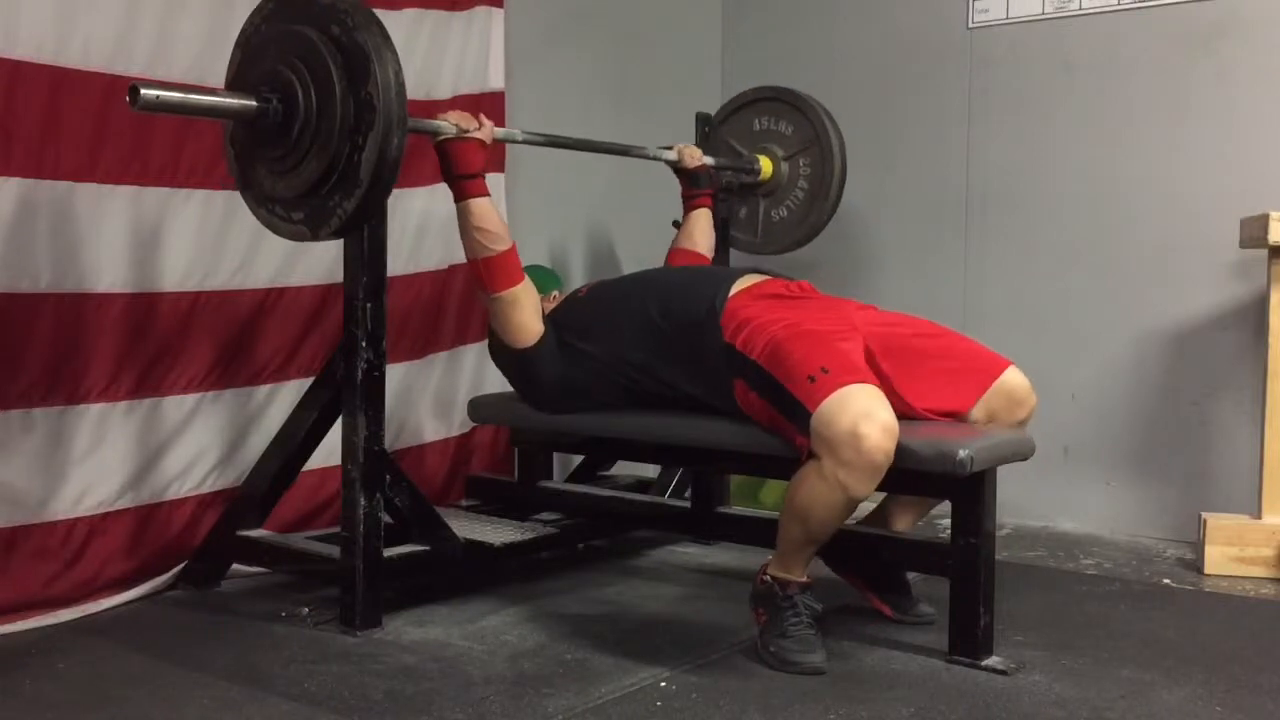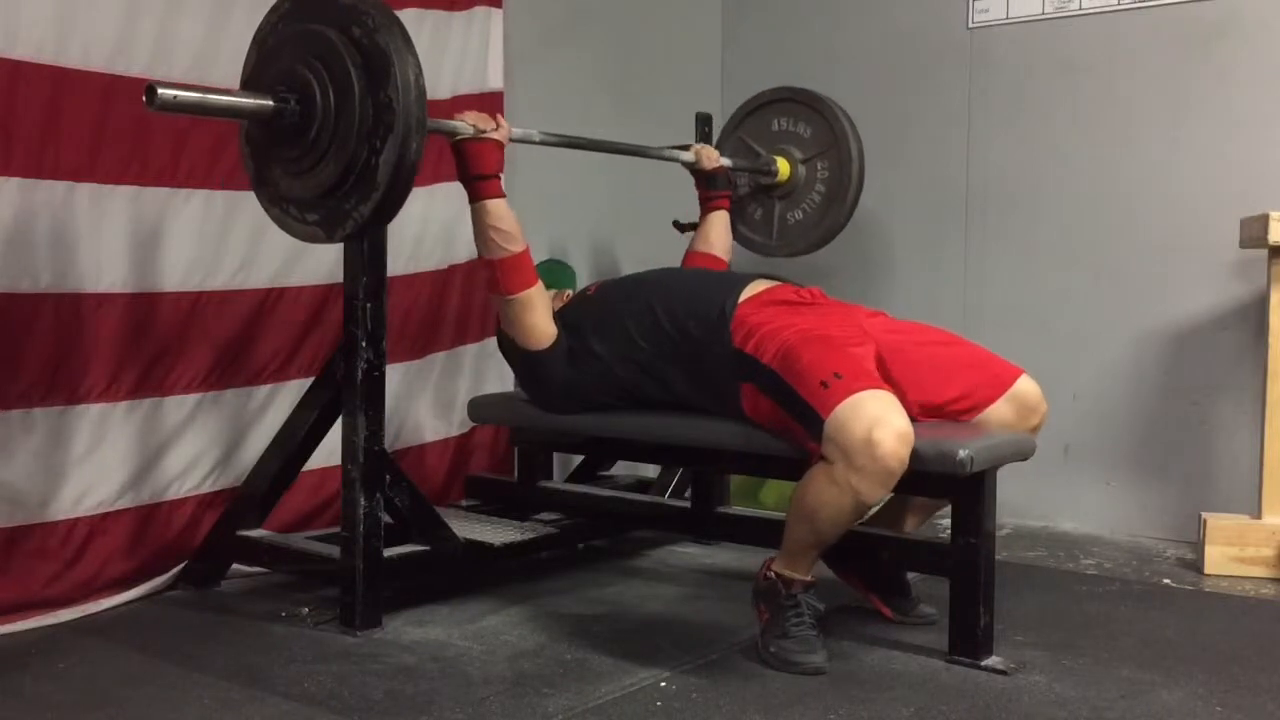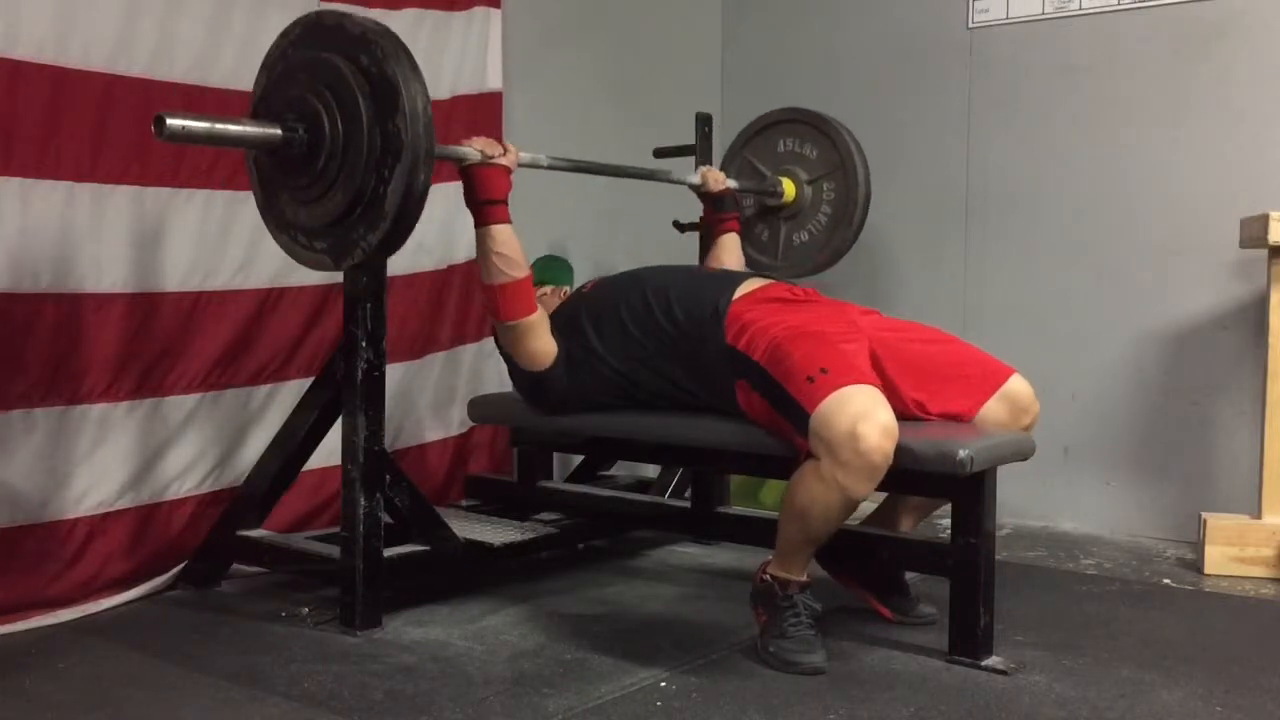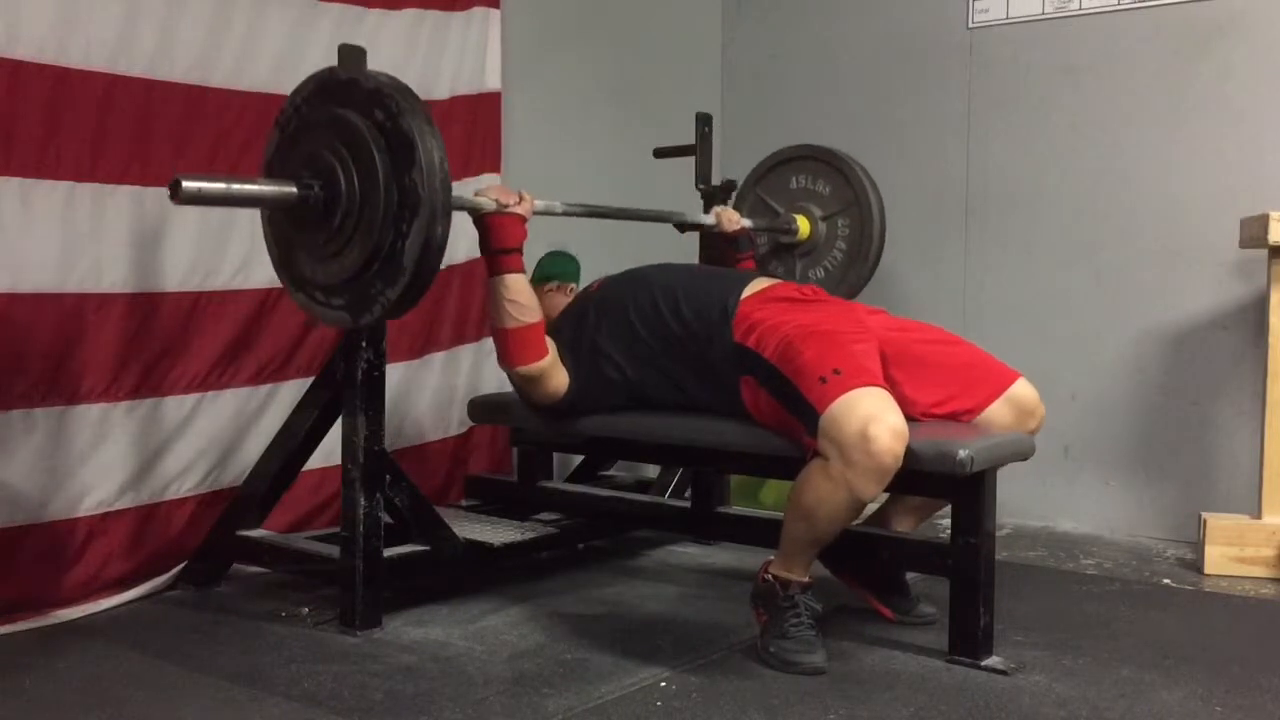
dt=0.3s
person 1, frame 1
left shoulder: (614, 321)
right shoulder: (552, 368)
left elbow: (691, 268)
right elbow: (499, 275)
left wrist: (697, 187)
right wrist: (466, 172)
left knee: (1009, 400)
right knee: (866, 437)
left ankle: (870, 551)
right ankle: (782, 586)
person 1, frame 2
left shoulder: (617, 321)
right shoulder: (561, 369)
left elbow: (708, 271)
right elbow: (511, 278)
left wrist: (714, 187)
right wrist: (481, 173)
left knee: (1020, 408)
right knee: (880, 442)
left ankle: (872, 552)
right ankle: (786, 584)
person 1, frame 3
left shoulder: (613, 316)
right shoulder: (557, 366)
left elbow: (719, 286)
right elbow: (511, 312)
left wrist: (722, 210)
right wrist: (489, 196)
left knee: (1013, 408)
right knee: (863, 439)
left ankle: (868, 553)
right ankle: (782, 586)
person 1, frame 4
left shoulder: (616, 320)
right shoulder: (564, 359)
right elbow: (525, 363)
left wrist: (739, 245)
right wrist: (503, 247)
left knee: (1017, 411)
right knee: (873, 439)
left ankle: (871, 552)
right ankle: (784, 586)
